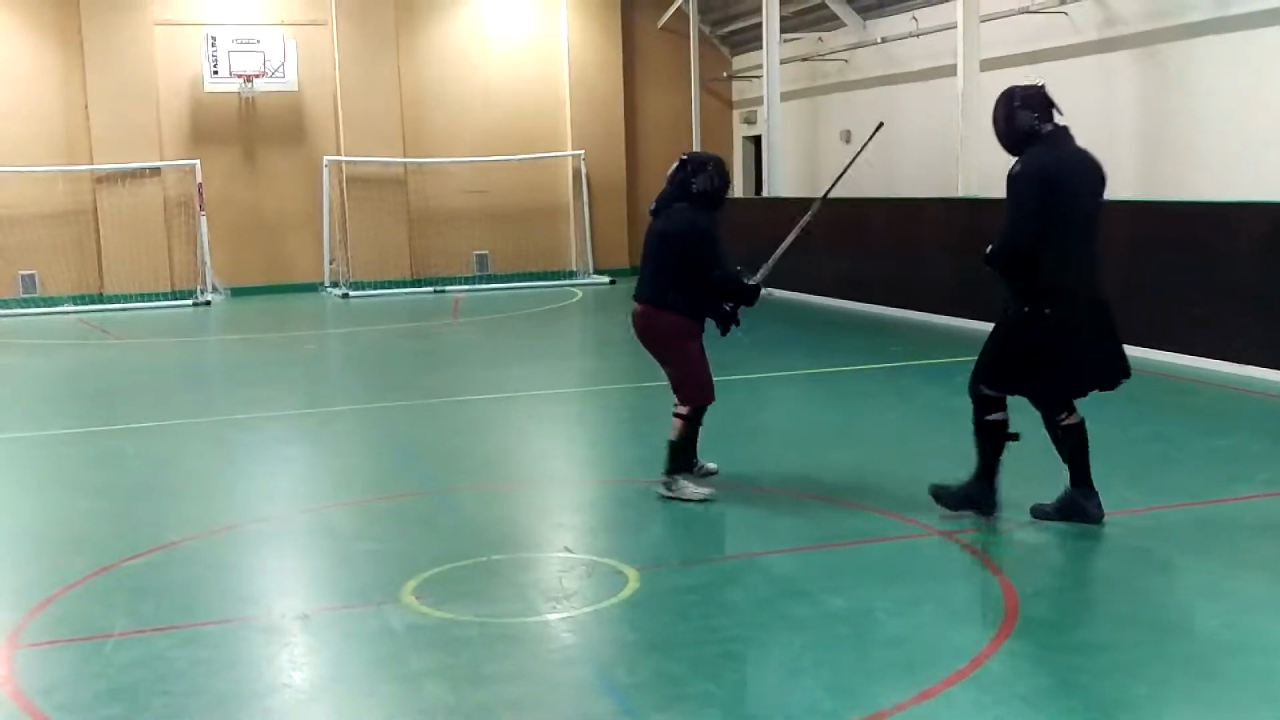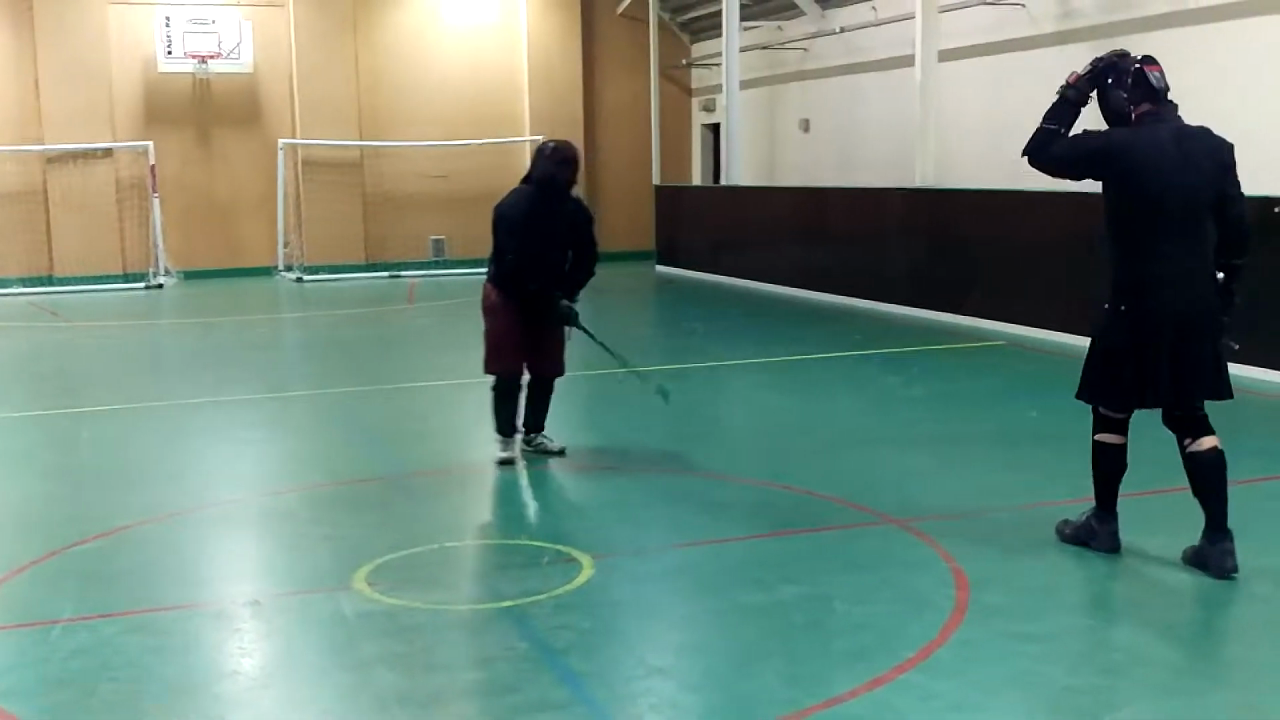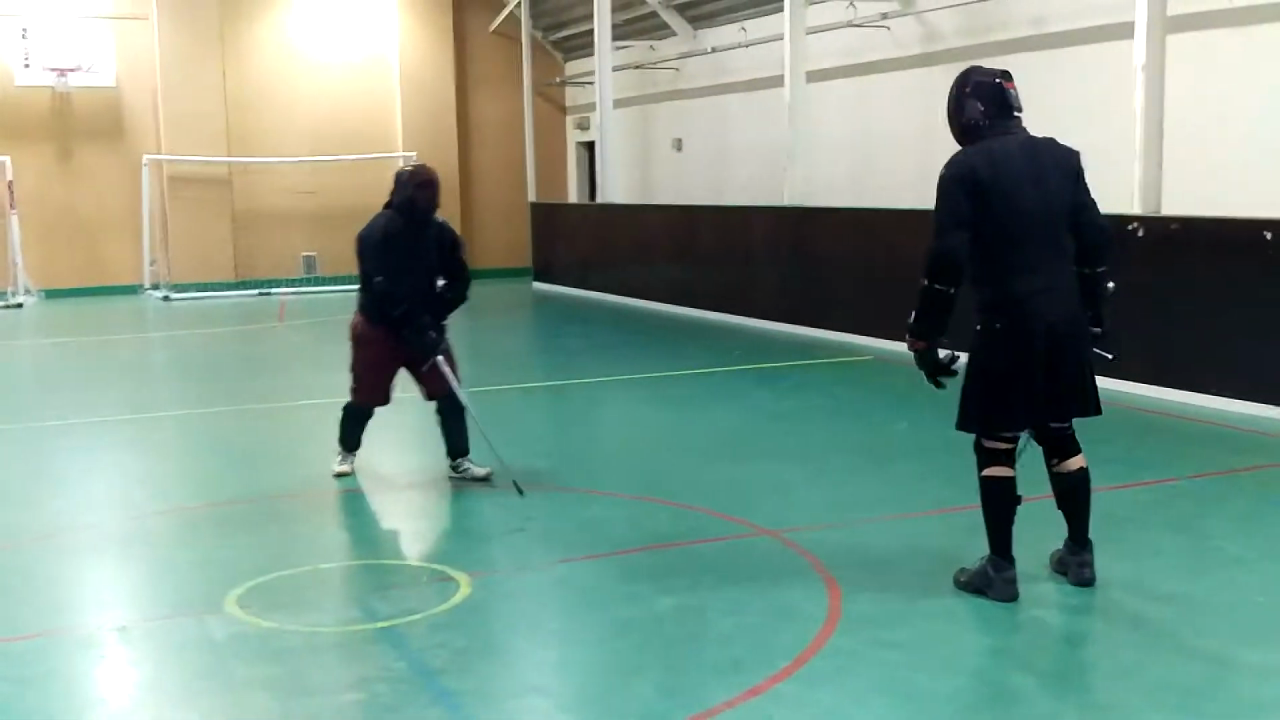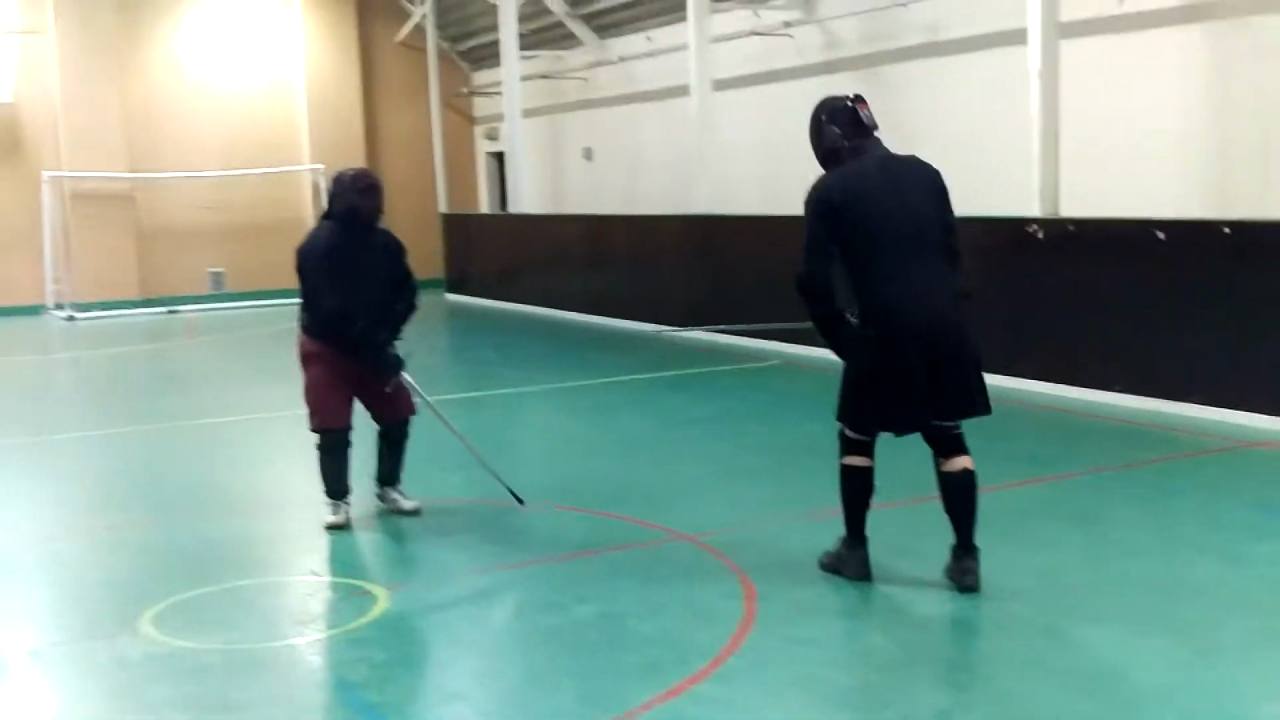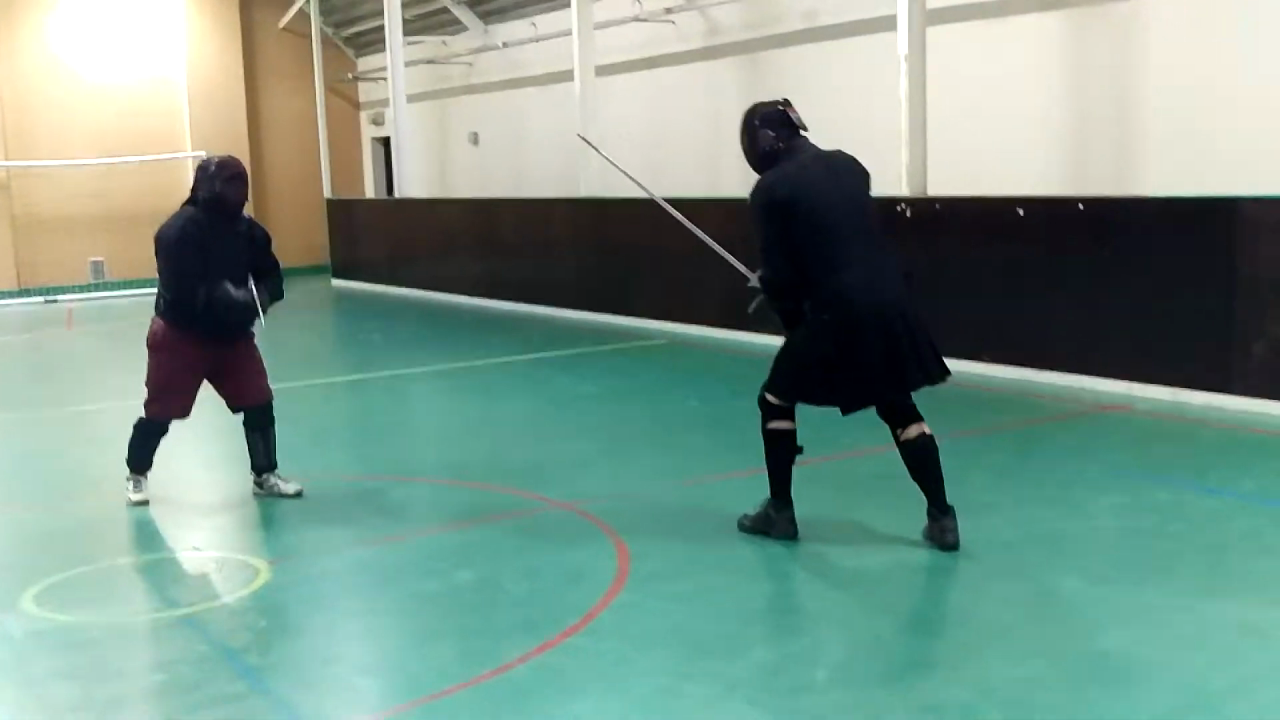
dt=1s
person 1, frame 1
left shoulder: (1031, 168)
right shoulder: (1084, 164)
left elbow: (1016, 245)
left wrist: (993, 255)
left hip: (1043, 306)
right hip: (1082, 301)
left knee: (988, 389)
right knee: (1055, 398)
left ankle: (981, 488)
right ankle: (1082, 494)
person 1, frame 2
left shoulder: (1117, 147)
right shoulder: (1213, 148)
left elbow: (1040, 153)
right elbow: (1236, 232)
left wrist: (1075, 90)
right wrist: (1221, 293)
left hip: (1138, 307)
right hip: (1196, 307)
left knee: (1111, 412)
right knee: (1190, 419)
left ankle: (1103, 524)
right ankle: (1218, 541)
person 1, frame 3
left shoulder: (968, 167)
right shoulder: (1061, 157)
left elbow: (948, 259)
right elbow: (1095, 242)
left wrist: (923, 333)
right wrist: (1092, 312)
left hip: (1008, 324)
right hip: (1065, 320)
left knee: (996, 445)
right knee: (1060, 436)
left ankle: (1000, 568)
right ankle: (1079, 553)
person 1, frame 4
left shoulder: (831, 189)
right shoulder: (923, 172)
left elbow: (815, 278)
right elbow: (950, 251)
left wrist: (836, 331)
left hip: (886, 327)
right hip: (942, 320)
left knee: (856, 436)
right knee: (947, 437)
left ankle: (855, 550)
right ankle: (966, 556)
person 1, frame 5
left shoulder: (772, 188)
right shoulder: (848, 165)
left elbow: (778, 274)
left wrist: (797, 324)
right wrist: (797, 281)
left hip: (839, 311)
right hip: (889, 301)
left knee: (776, 401)
right knee: (900, 409)
left ankle: (780, 511)
right ankle: (942, 517)
person 2, frame 1
left shoulder: (674, 215)
right shoulder: (693, 222)
right elbow: (712, 277)
left wrist: (718, 308)
right wrist: (745, 292)
left hip: (667, 314)
right hip: (666, 319)
left knee: (696, 389)
right knee: (695, 394)
left ankle: (685, 461)
right ankle: (674, 478)
person 2, frame 2
left shoulder: (575, 209)
right shoulder: (515, 206)
left elbow: (585, 258)
right elbow: (516, 264)
left wrist: (565, 296)
right wrist: (549, 301)
left hip: (548, 302)
right hip: (507, 298)
left knee: (547, 372)
right knee: (507, 373)
left ankle: (533, 434)
right ankle: (506, 438)
person 2, frame 3
left shoulder: (441, 232)
right shoulder: (380, 232)
left elbow: (458, 281)
right elbow: (380, 288)
left wrist: (432, 320)
right wrist: (413, 326)
left hip: (425, 327)
right hip: (379, 326)
left knee: (448, 393)
right knee: (365, 396)
left ankle: (459, 460)
right ankle: (347, 452)
person 2, frame 4
left shoulder: (384, 242)
right shoulder: (320, 246)
left elbow: (405, 293)
right elbow: (330, 309)
left wrist: (384, 334)
right wrist: (372, 345)
left hip: (371, 346)
right hip: (327, 346)
left knee: (398, 416)
right knee: (333, 426)
left ankle: (388, 488)
right ankle: (338, 501)
person 2, frame 5
left shoulder: (247, 230)
right shoulder: (182, 228)
left elbow: (272, 281)
right elbow: (177, 286)
left wrist: (254, 294)
right wrist: (223, 296)
left hip: (230, 333)
right hip: (179, 333)
left knee: (259, 402)
right knee: (161, 411)
left ankle: (265, 475)
right ankle: (137, 476)
